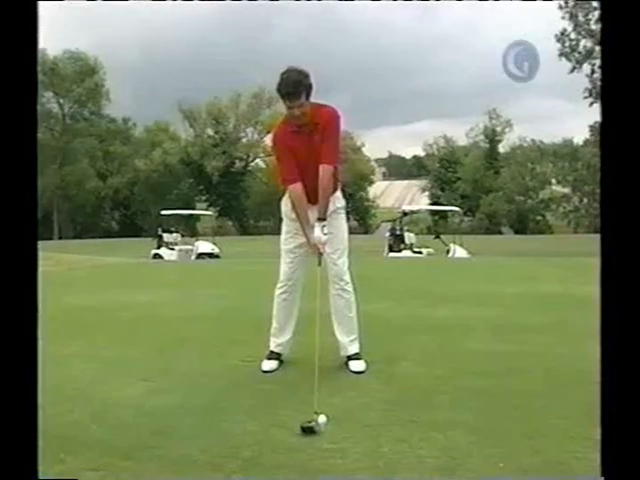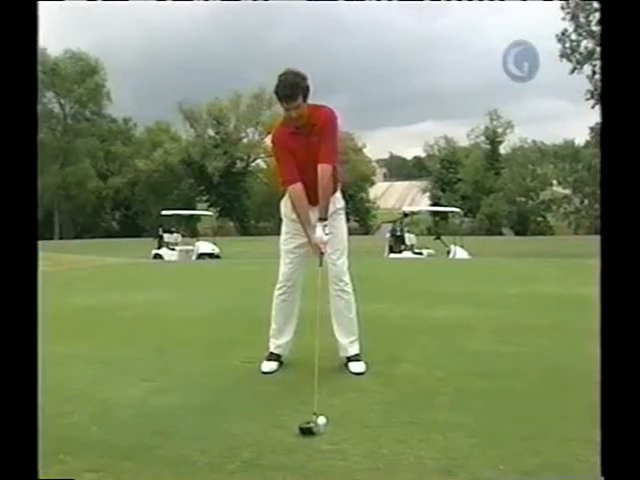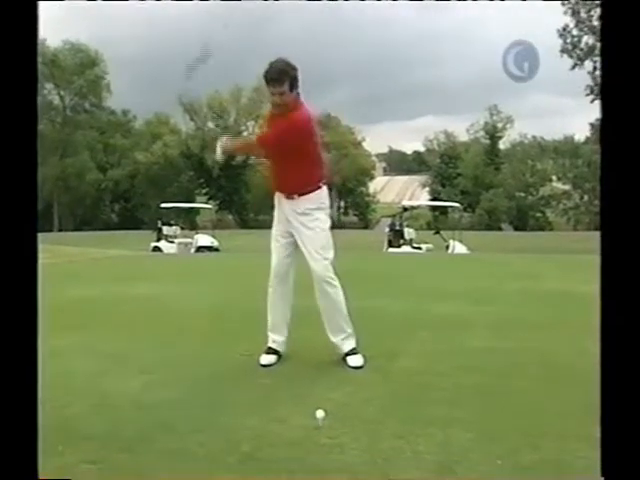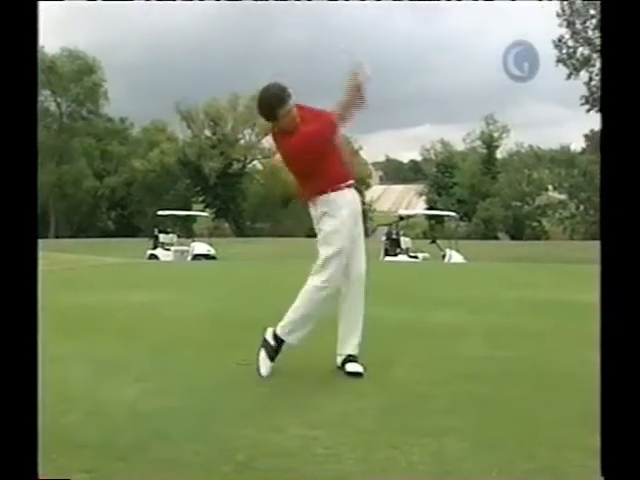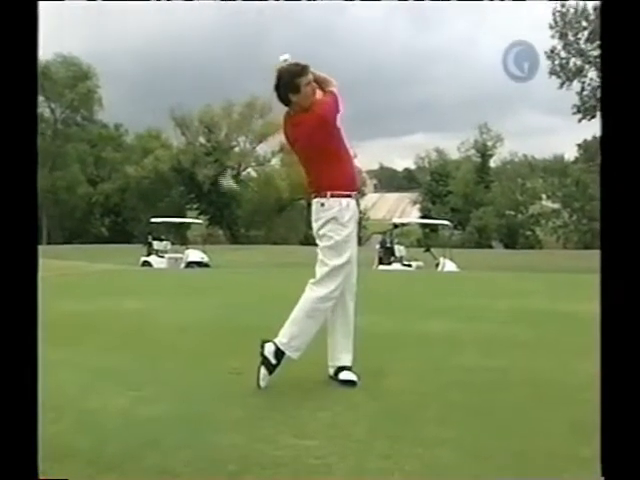
dt=0.7s
person 1, frame 1
left shoulder: (329, 117)
right shoulder: (281, 135)
left elbow: (327, 169)
right elbow: (293, 185)
left wrist: (321, 221)
right wrist: (308, 231)
left hip: (331, 204)
right hip: (295, 208)
left knee: (340, 276)
right knee: (288, 279)
left ankle: (351, 348)
right ankle: (277, 347)
person 1, frame 2
left shoulder: (326, 117)
right shoulder: (280, 136)
left elbow: (325, 170)
right elbow: (293, 185)
left wrist: (322, 221)
right wrist: (309, 232)
left hip: (330, 204)
right hip: (295, 209)
left knee: (339, 277)
right knee: (287, 280)
left ankle: (350, 349)
right ankle: (277, 348)
person 1, frame 3
left shoulder: (299, 121)
right shoulder: (276, 112)
left elbow: (257, 145)
right elbow: (262, 148)
left wrist: (229, 146)
right wrist: (236, 145)
left hip: (310, 203)
right hip: (283, 202)
left knee: (322, 272)
right knee: (279, 273)
left ankle: (347, 344)
right ankle: (276, 342)
person 1, frame 4
left shoulder: (302, 120)
right shoulder: (296, 142)
left elbow: (334, 117)
right elbow: (335, 120)
left wrist: (352, 97)
right wrist: (352, 98)
left hip: (345, 199)
right hip: (333, 205)
left knee: (354, 277)
right knee: (327, 278)
left ankle: (347, 353)
right ankle: (278, 337)
person 1, frame 5
left shoulder: (291, 122)
right shoulder: (319, 117)
right elbow: (332, 85)
right wrist: (302, 76)
left hip: (338, 205)
right hip: (336, 206)
left knee: (345, 288)
right knee: (327, 284)
left ankle: (340, 363)
right ankle: (279, 349)
